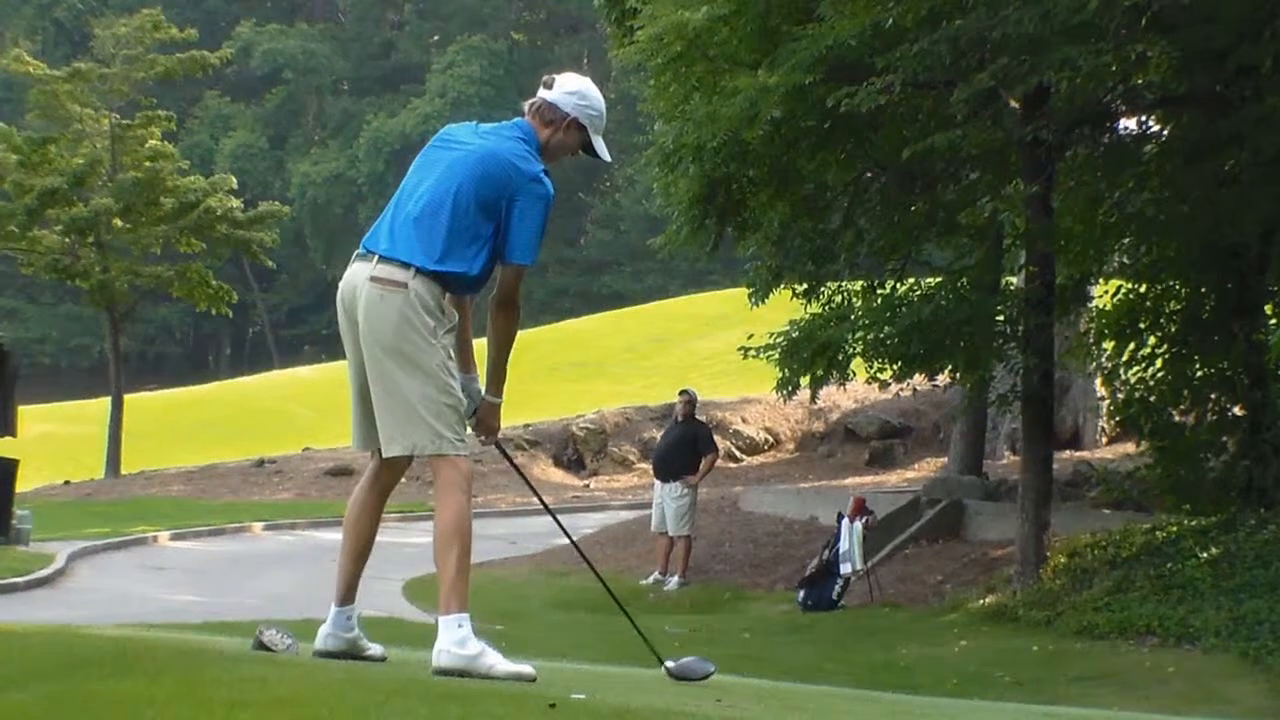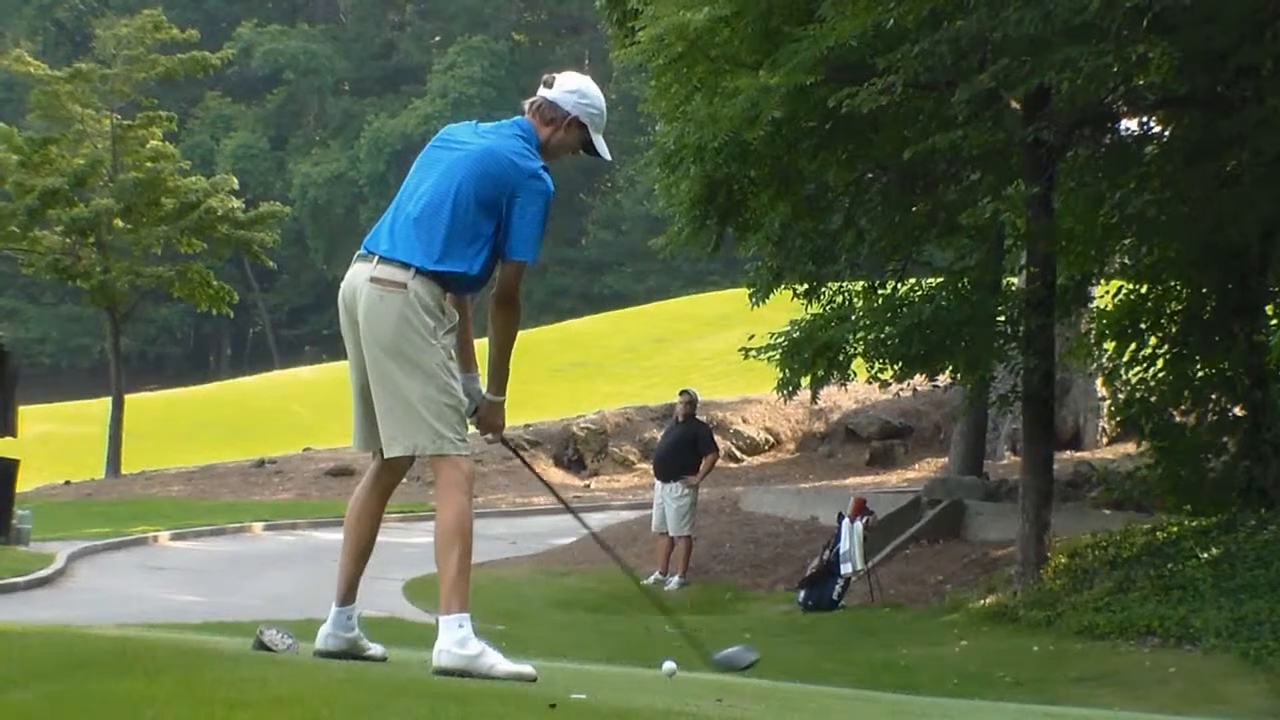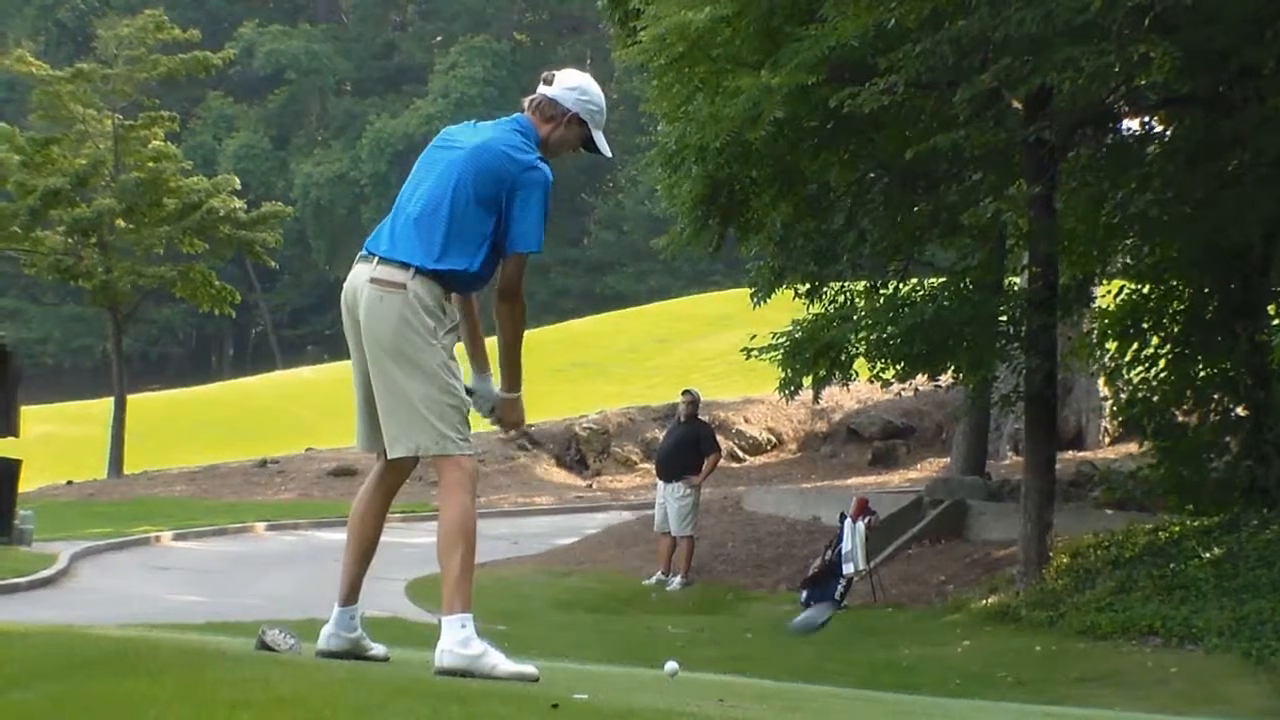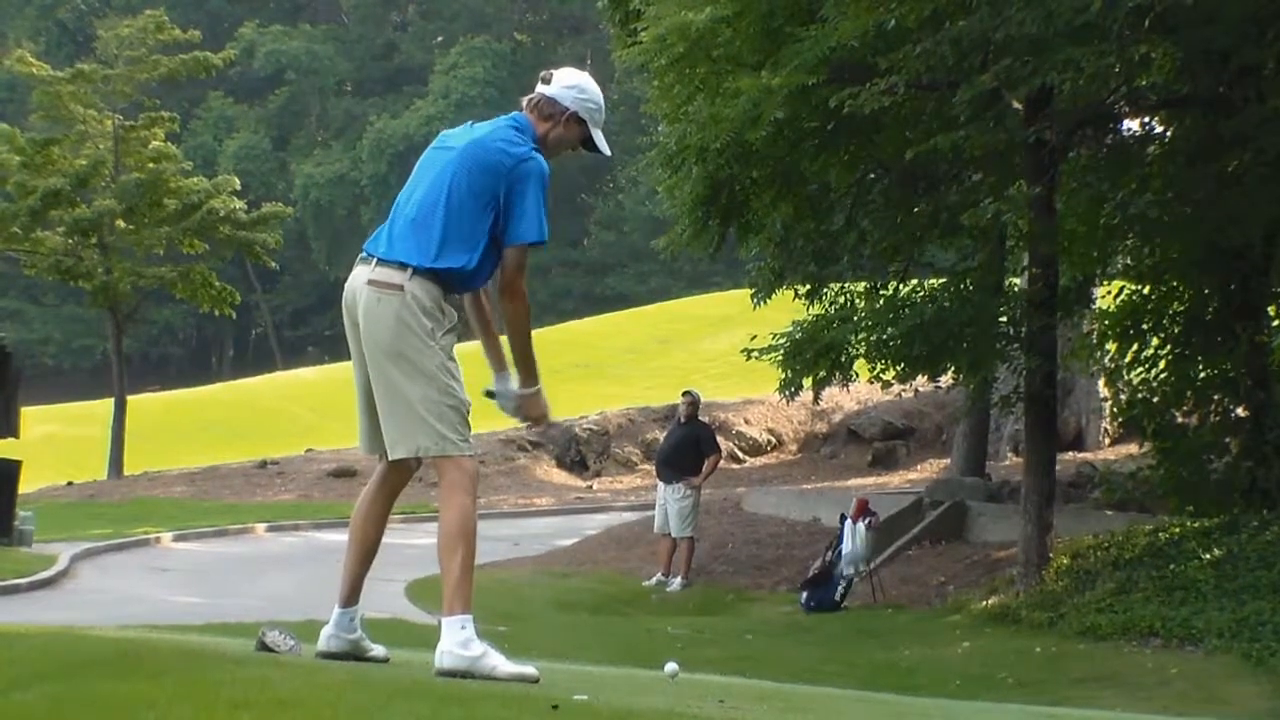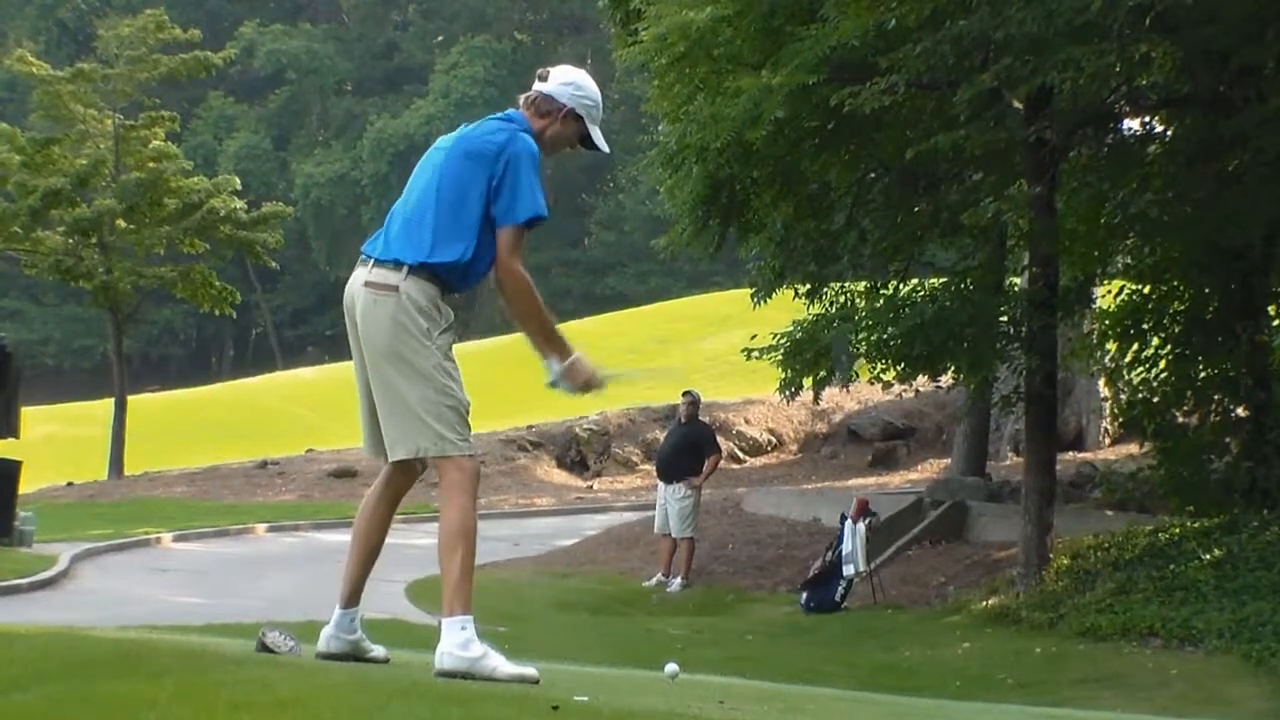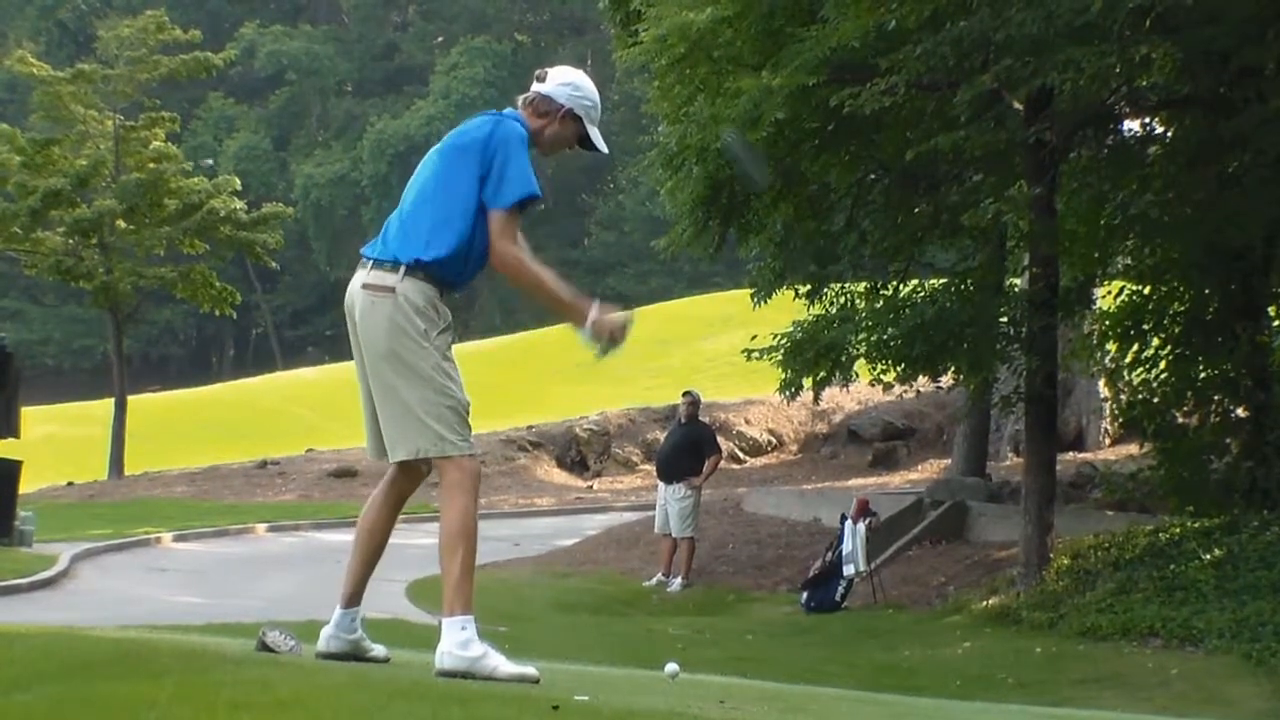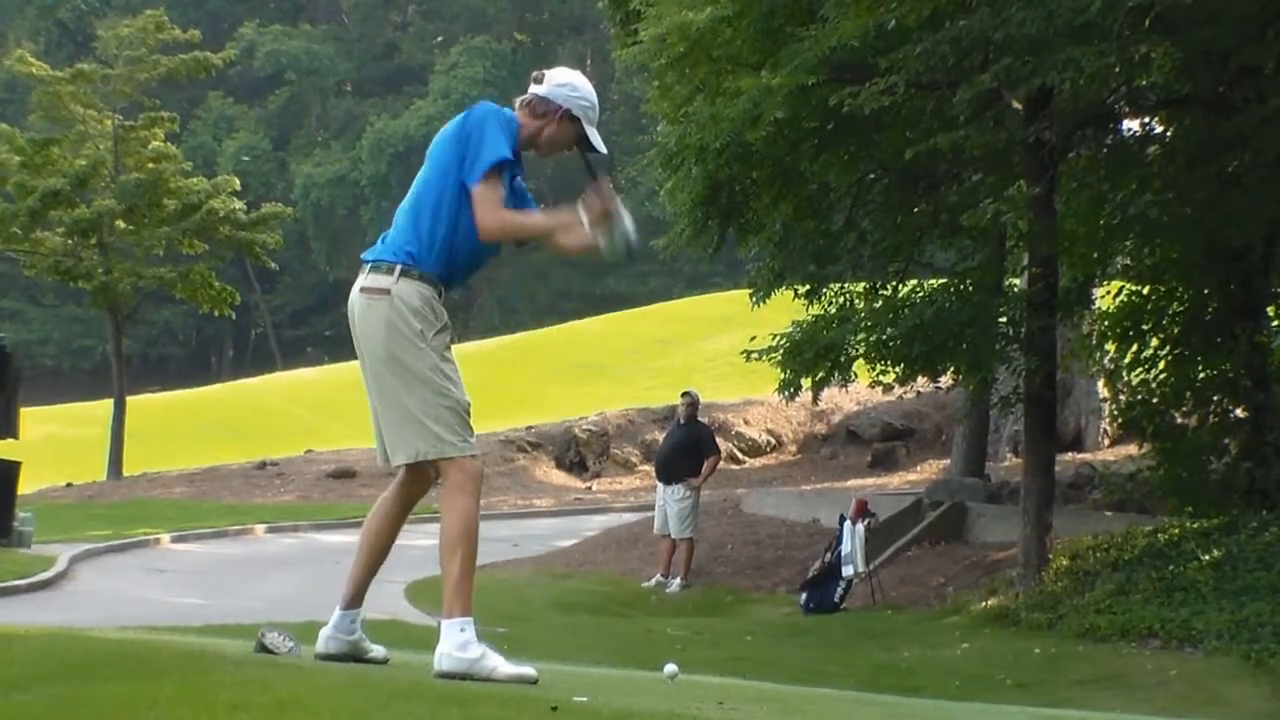
dt=0.7s
person 1, frame 1
left shoulder: (457, 134)
right shoulder: (531, 179)
right elbow: (505, 299)
left wrist: (465, 369)
right wrist: (491, 396)
left hip: (360, 282)
right hip: (405, 300)
left knee: (386, 463)
right knee: (452, 466)
left ankle: (339, 623)
right ankle: (455, 637)
person 1, frame 2
left shoulder: (458, 133)
right shoulder: (531, 177)
right elbow: (505, 297)
left wrist: (466, 370)
right wrist: (494, 395)
left hip: (362, 283)
right hip: (405, 301)
left knee: (388, 462)
right knee: (453, 467)
left ankle: (340, 622)
right ankle: (456, 637)
person 1, frame 3
left shoulder: (460, 134)
right shoulder: (529, 170)
right elbow: (508, 292)
left wrist: (479, 372)
right wrist: (510, 391)
left hip: (365, 285)
right hip: (406, 301)
left knee: (391, 464)
right knee: (456, 468)
left ankle: (342, 623)
right ankle: (458, 638)
person 1, frame 4
left shoulder: (464, 135)
right shoulder: (526, 162)
right elbow: (510, 286)
left wrist: (499, 371)
right wrist: (528, 386)
left hip: (367, 286)
right hip: (407, 301)
left knee: (395, 464)
right knee: (457, 468)
left ankle: (342, 624)
right ankle: (458, 639)
person 1, frame 5
left shoulder: (473, 136)
right shoulder: (517, 147)
left elbow: (491, 267)
right elbow: (509, 270)
left wrist: (546, 356)
right wrist: (565, 358)
left hip: (371, 289)
right hip: (405, 299)
left knee: (401, 467)
right knee: (458, 468)
left ankle: (342, 625)
right ankle: (458, 640)
person 1, frame 6
left shoulder: (480, 137)
right shoulder: (506, 135)
left elbow: (520, 259)
right elbow: (504, 254)
left wrist: (586, 310)
right wrist: (586, 316)
left hip: (377, 293)
right hip: (403, 298)
left knee: (407, 468)
right knee: (459, 467)
left ankle: (343, 625)
right ankle: (459, 639)
person 1, frame 7
left shoulder: (504, 163)
right shoulder: (487, 119)
left elbow: (558, 237)
right elbow: (491, 224)
left wrist: (593, 220)
right wrist: (580, 216)
left hip: (391, 300)
right hip: (400, 299)
left knee: (418, 472)
right knee: (461, 469)
left ankle: (343, 625)
right ankle: (458, 641)
person 2, frame 1
left shoulder: (698, 428)
right shoulder: (673, 425)
left elbow: (712, 454)
left wrist: (697, 478)
right wrist: (657, 477)
left hip: (680, 487)
right hip: (661, 484)
left knee: (681, 533)
right knee: (662, 531)
left ankle: (680, 576)
right ankle: (661, 573)
person 2, frame 2
left shoulder: (699, 428)
right shoulder: (673, 424)
left elbow: (712, 454)
left wrist: (698, 478)
right wrist: (659, 479)
left hip: (680, 487)
right hip: (662, 484)
left knee: (681, 533)
right knee: (662, 531)
left ankle: (680, 576)
right ankle: (662, 573)
person 2, frame 3
left shoulder: (701, 428)
right shoulder: (675, 424)
left elbow: (715, 455)
left wrist: (700, 478)
right wrist: (660, 478)
left hip: (682, 487)
right hip: (664, 484)
left knee: (683, 533)
right knee: (664, 531)
left ankle: (683, 576)
right ankle: (664, 573)
person 2, frame 4
left shoulder: (701, 429)
right shoulder: (676, 425)
left elbow: (715, 456)
left wrist: (700, 479)
right wrist: (661, 479)
left hip: (683, 488)
right hip: (664, 486)
left knee: (683, 534)
right knee: (664, 532)
left ankle: (683, 577)
right ankle: (664, 574)
person 2, frame 5
left shoulder: (702, 430)
right shoulder: (676, 425)
left elbow: (715, 456)
left wrist: (700, 479)
right wrist: (661, 480)
left hip: (683, 489)
right hip: (664, 486)
left knee: (684, 534)
right knee: (665, 532)
left ankle: (683, 577)
right ankle: (664, 574)
person 2, frame 6
left shoulder: (702, 430)
right shoulder: (676, 426)
left elbow: (715, 456)
left wrist: (701, 479)
right wrist: (661, 480)
left hip: (683, 489)
right hip: (664, 486)
left knee: (684, 534)
right knee: (665, 532)
left ankle: (683, 577)
right ankle: (664, 574)
person 2, frame 7
left shoulder: (701, 430)
right shoulder: (675, 426)
left elbow: (714, 457)
left wrist: (700, 480)
right wrist: (660, 480)
left hip: (682, 489)
right hip: (664, 486)
left knee: (683, 535)
right knee: (664, 533)
left ankle: (682, 578)
right ankle: (663, 575)
